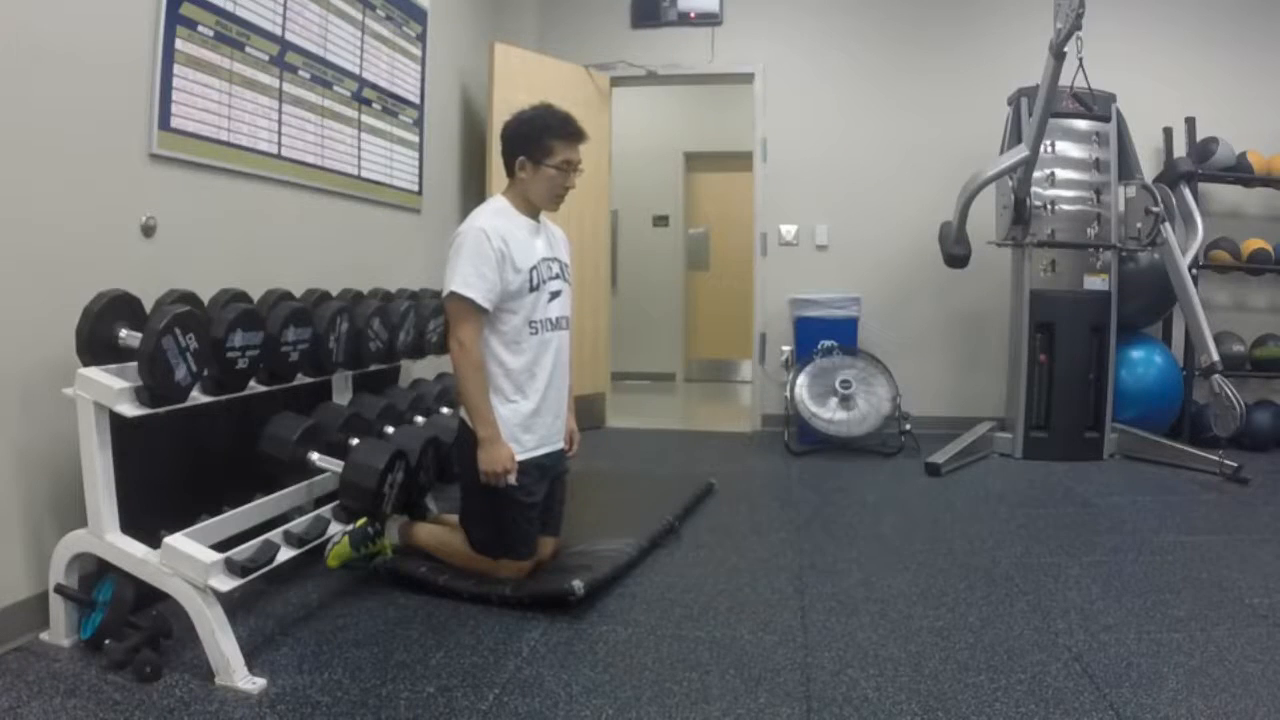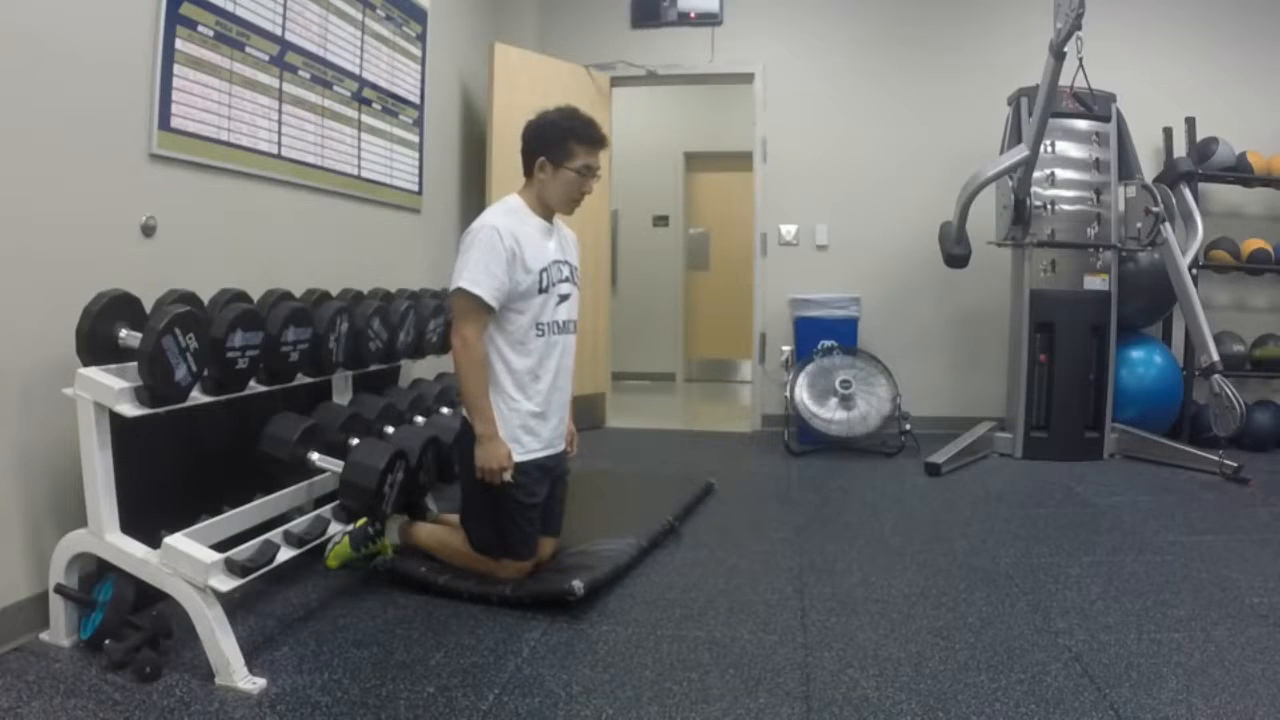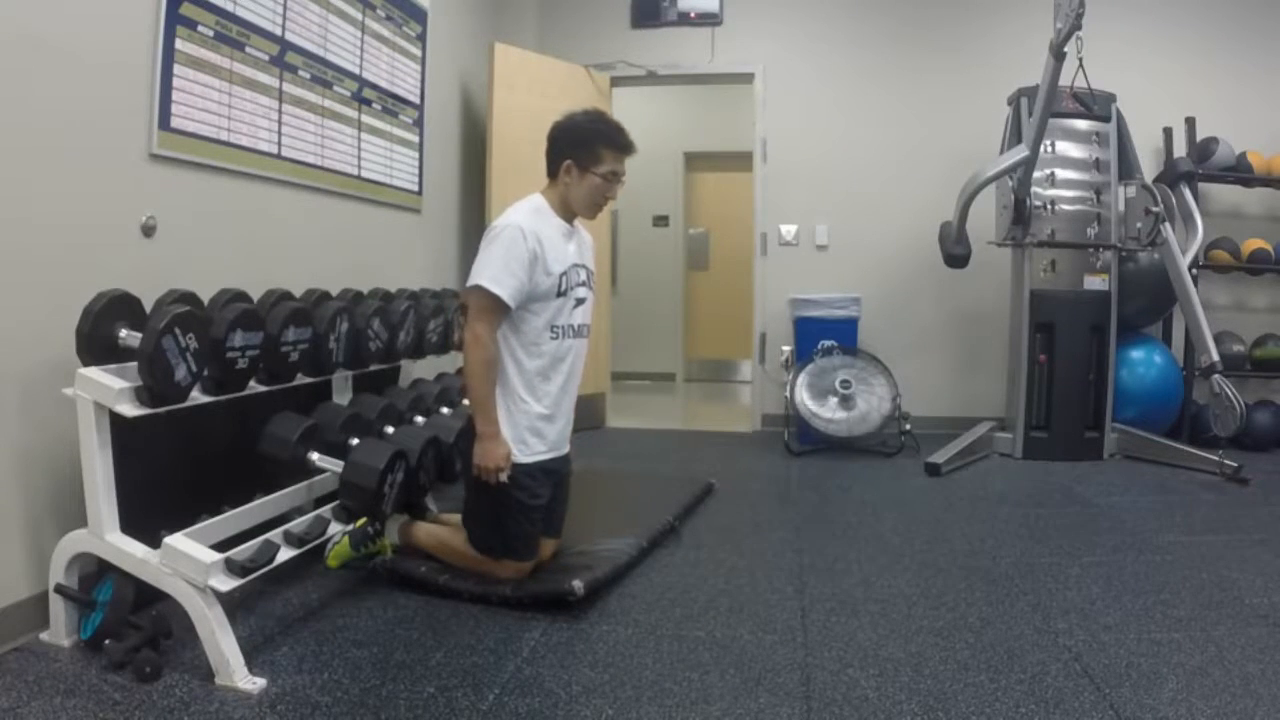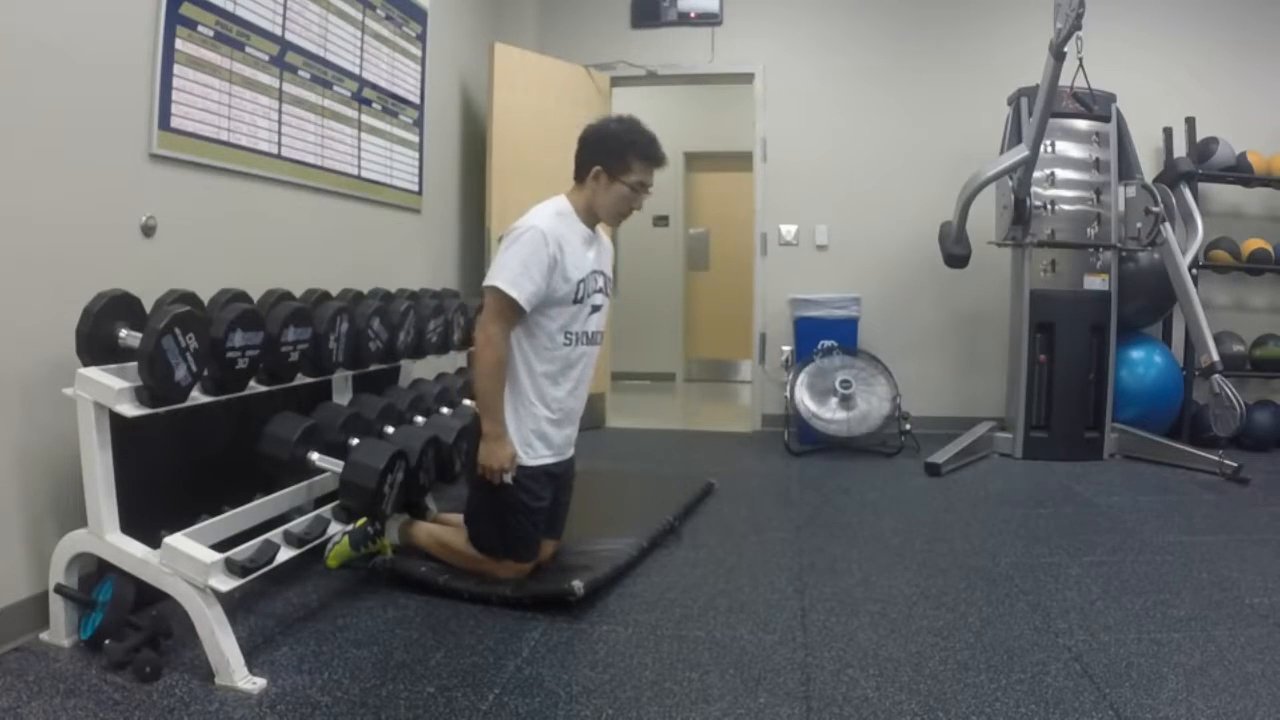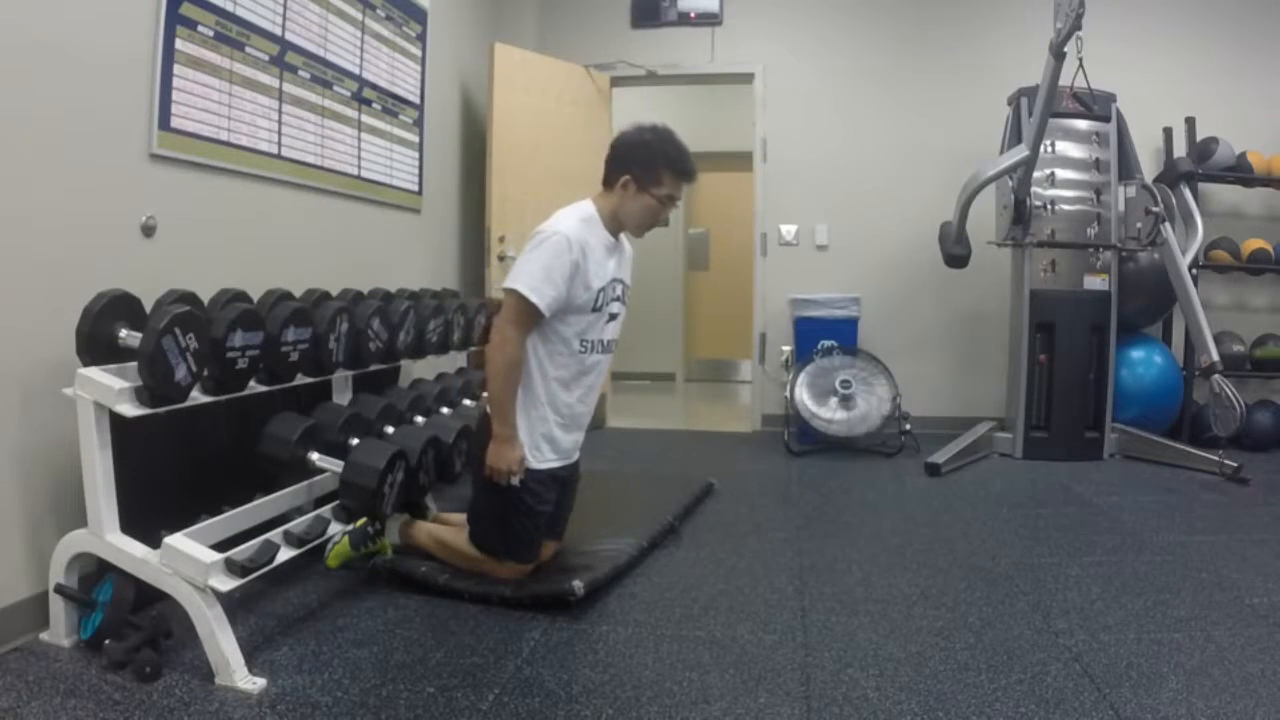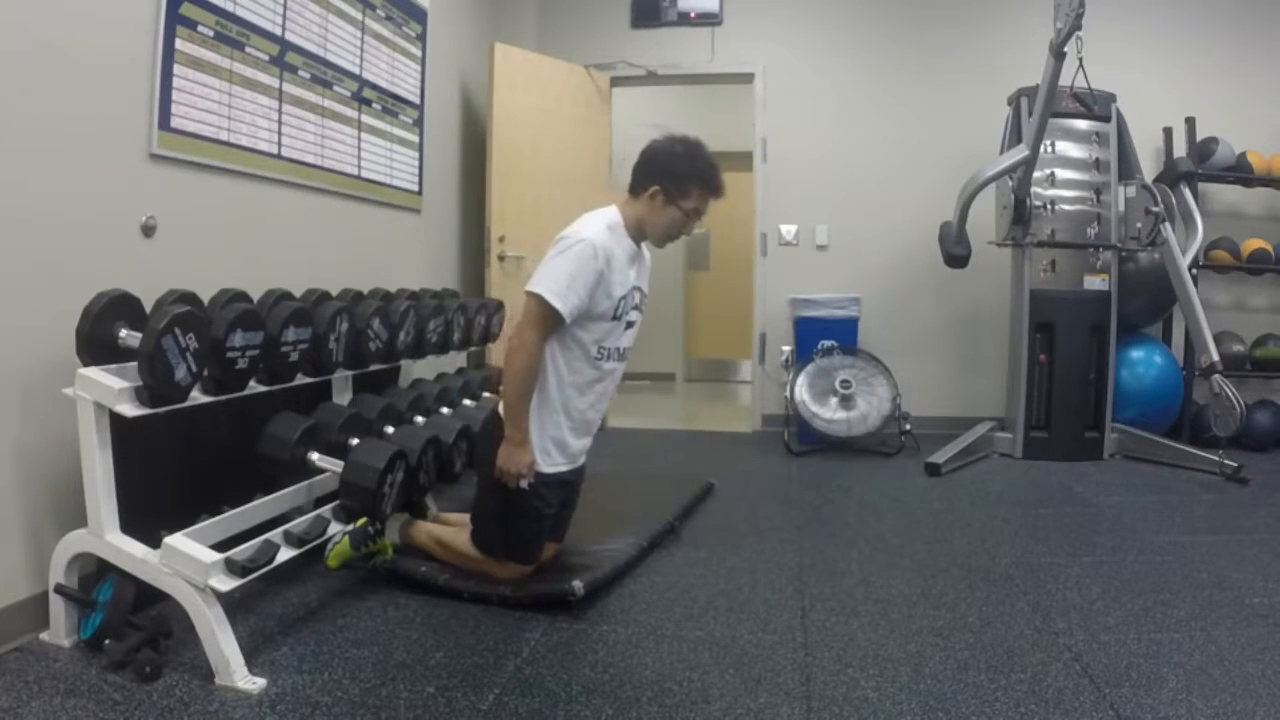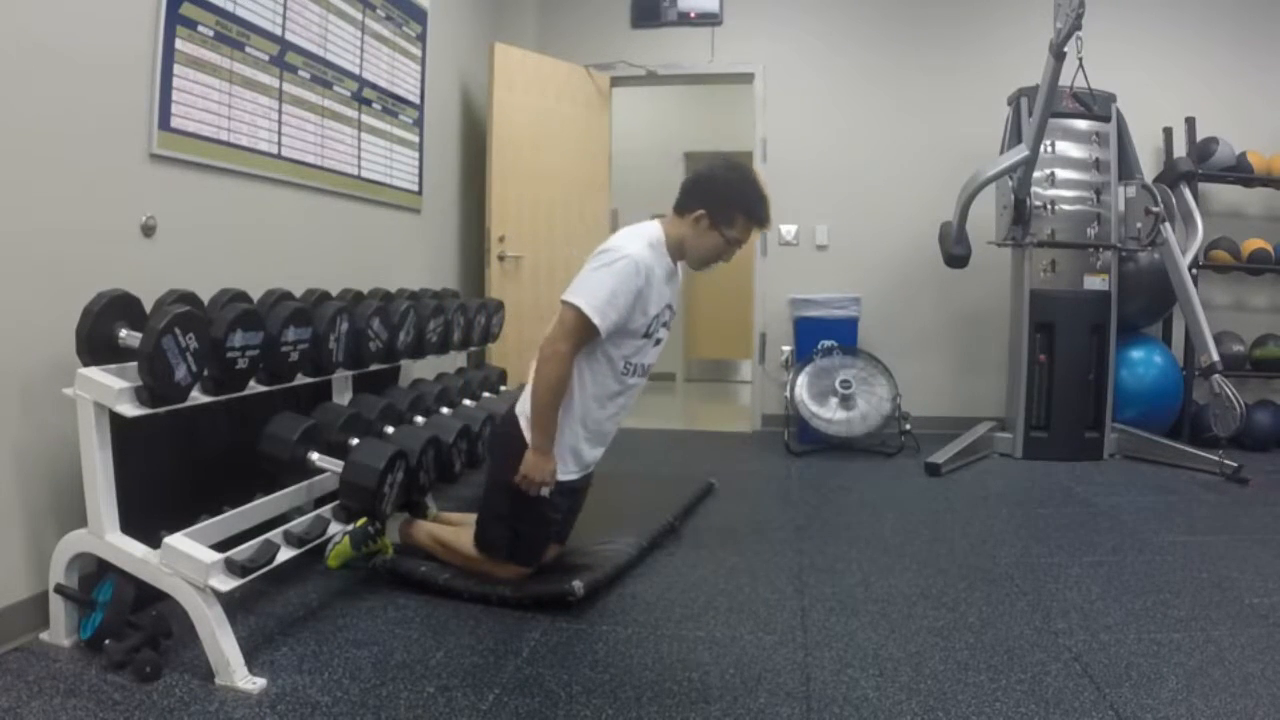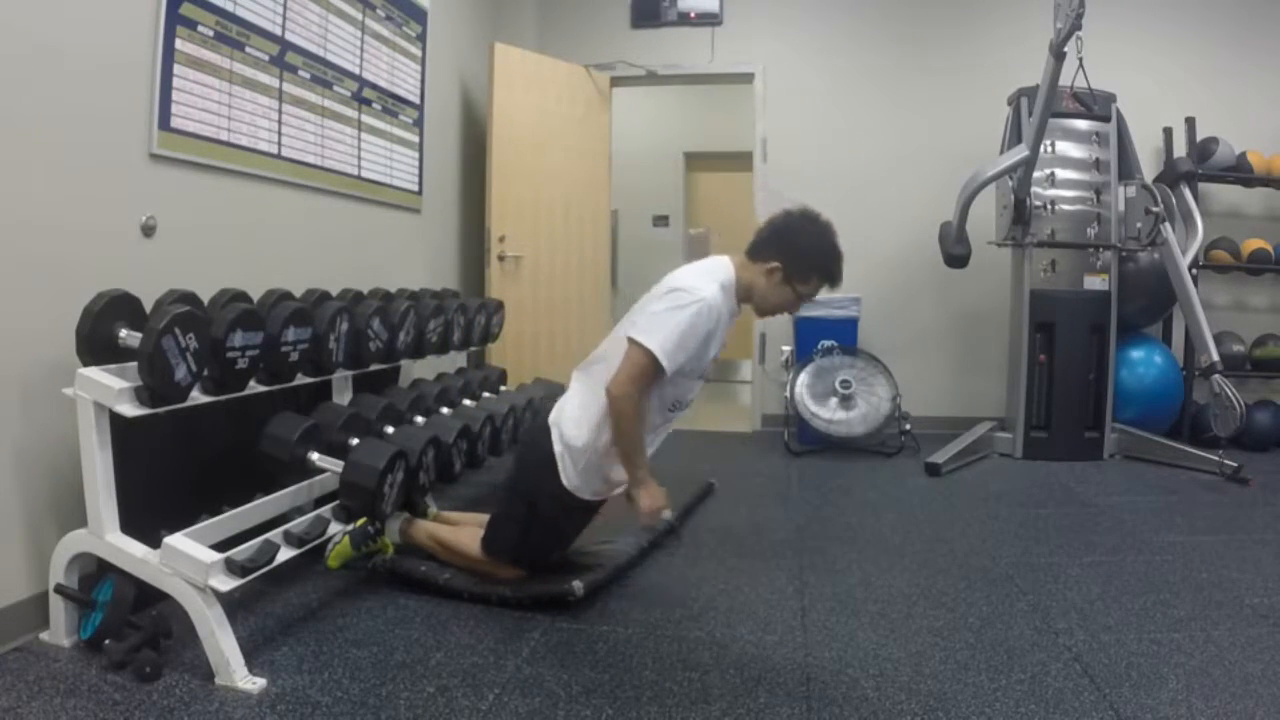
dt=0.5s
person 1, frame 1
left shoulder: (554, 235)
right shoulder: (486, 233)
right elbow: (464, 341)
left wrist: (567, 412)
right wrist: (489, 438)
left hip: (547, 434)
right hip: (505, 439)
left knee: (540, 550)
right knee: (509, 564)
left ankle: (423, 518)
right ankle: (393, 531)
person 1, frame 2
left shoulder: (564, 236)
right shoulder: (497, 231)
right elbow: (467, 337)
left wrist: (565, 415)
right wrist: (488, 435)
left hip: (548, 436)
right hip: (507, 439)
left knee: (540, 551)
right knee: (510, 564)
left ankle: (423, 517)
right ankle: (392, 530)
person 1, frame 3
left shoulder: (580, 238)
right shoulder: (519, 231)
right elbow: (479, 333)
right wrist: (488, 433)
left hip: (552, 437)
right hip: (511, 441)
left knee: (541, 550)
right knee: (510, 564)
left ankle: (422, 518)
right ankle: (395, 531)
person 1, frame 4
left shoulder: (600, 242)
right shoulder: (541, 234)
right elbow: (491, 334)
right wrist: (494, 434)
left hip: (558, 440)
right hip: (517, 442)
left knee: (541, 552)
right knee: (511, 564)
left ankle: (421, 517)
right ankle: (394, 530)
person 1, frame 5
left shoulder: (620, 247)
right shoulder: (565, 238)
right elbow: (506, 336)
right wrist: (503, 436)
left hip: (563, 442)
right hip: (523, 443)
left knee: (541, 551)
right knee: (510, 564)
left ankle: (422, 516)
right ankle: (396, 530)
person 1, frame 6
left shoulder: (637, 253)
right shoulder: (590, 244)
right elbow: (525, 341)
right wrist: (516, 439)
left hip: (569, 445)
right hip: (534, 446)
left knee: (540, 553)
right knee: (510, 565)
left ankle: (421, 516)
right ankle: (395, 530)
person 1, frame 7
left shoulder: (667, 265)
right shoulder: (632, 259)
right elbow: (557, 350)
right wrist: (542, 450)
left hip: (578, 449)
right hip: (541, 444)
left knee: (542, 553)
right knee: (508, 565)
left ankle: (423, 516)
right ankle: (394, 530)
person 1, frame 8
left shoulder: (720, 288)
right shoulder: (702, 299)
right elbow: (623, 389)
left wrist: (635, 470)
right wrist: (642, 482)
left hip: (584, 455)
right hip: (570, 457)
left knee: (530, 550)
right knee: (506, 564)
left ankle: (419, 517)
right ankle: (397, 530)
